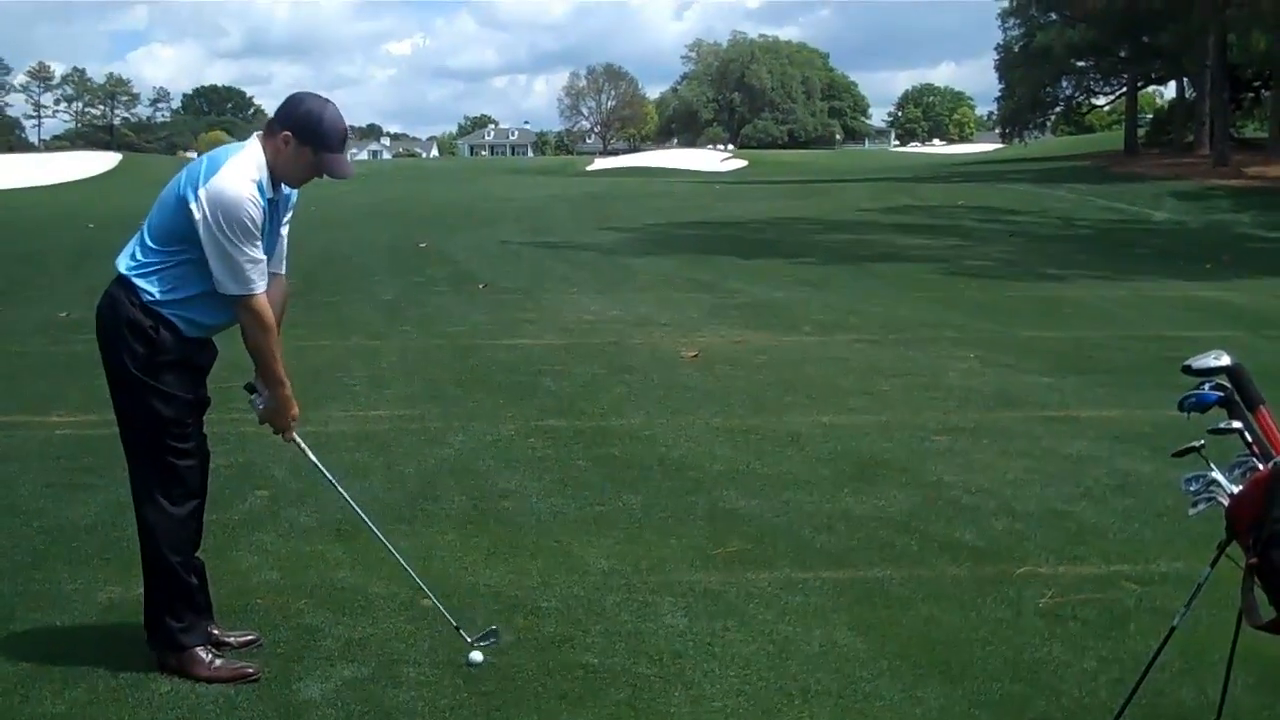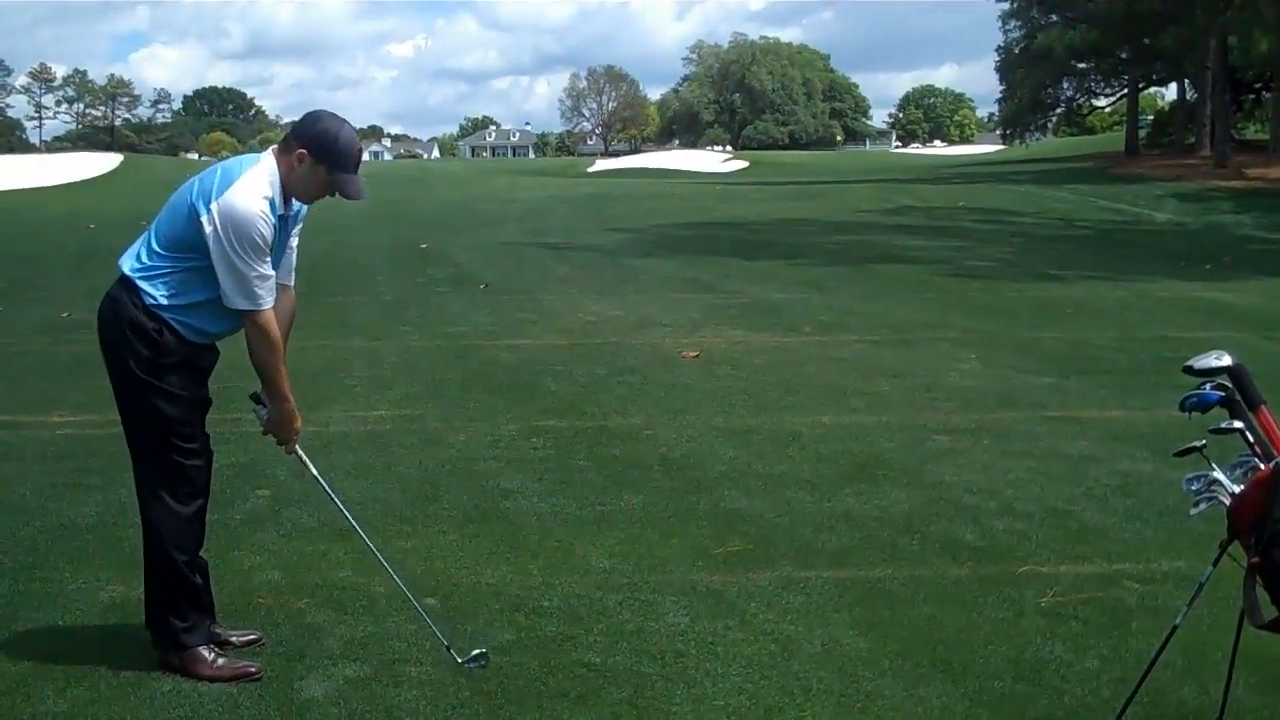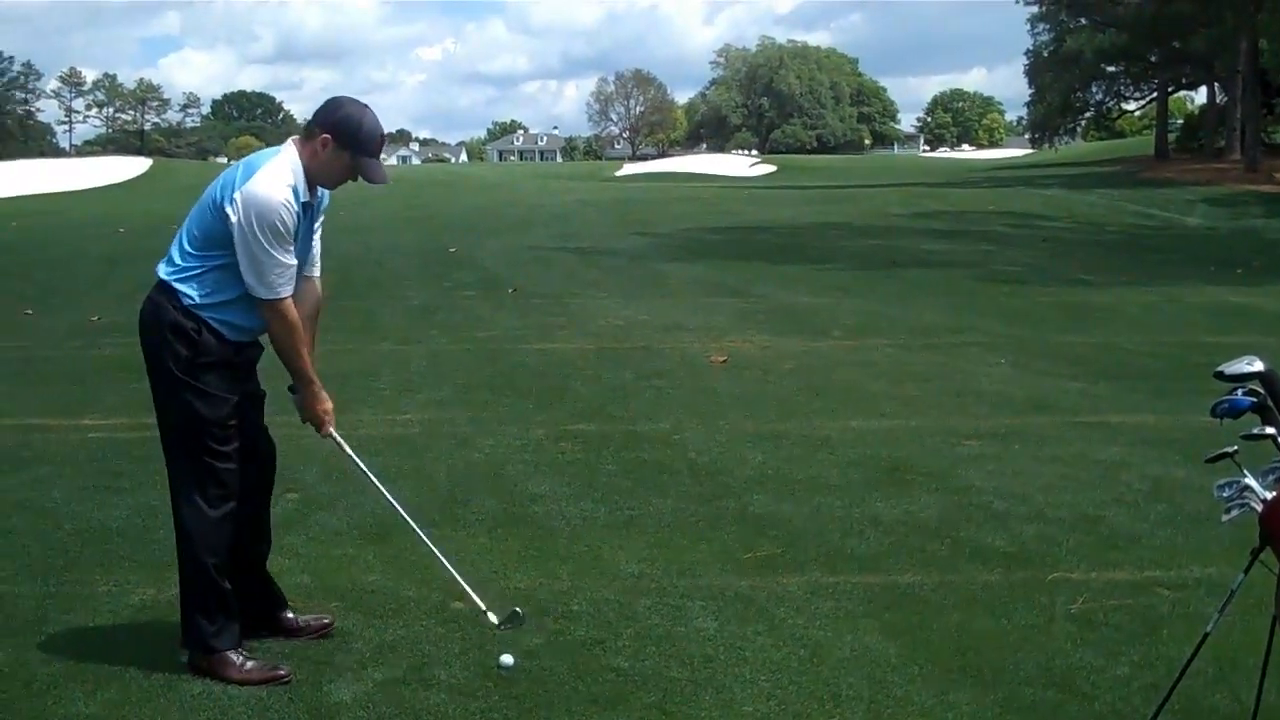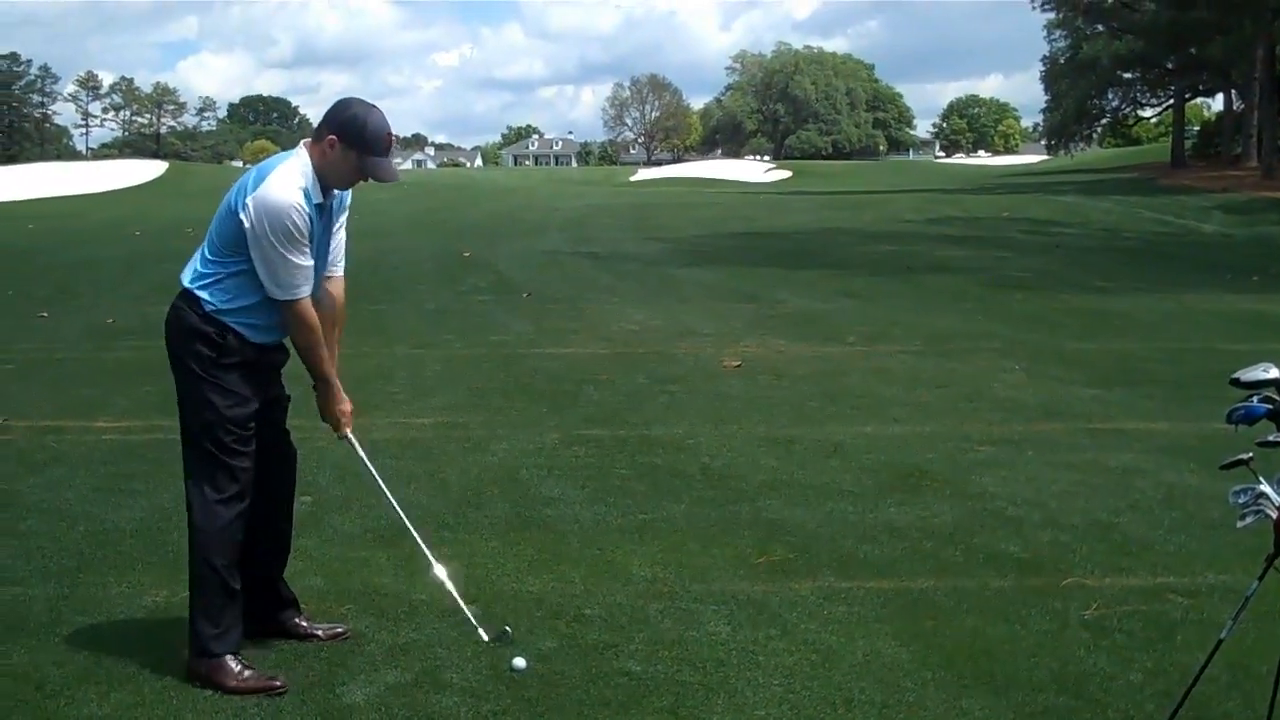
dt=0.5s
person 1, frame 1
left shoulder: (277, 186)
right shoulder: (232, 189)
left elbow: (272, 282)
right elbow: (250, 305)
left wrist: (268, 381)
right wrist: (280, 390)
left hip: (180, 330)
right hip: (142, 328)
left knee: (187, 475)
right knee: (169, 480)
left ankle: (191, 619)
right ankle: (178, 639)
person 1, frame 2
left shoulder: (286, 198)
right shoulder: (245, 204)
left elbow: (281, 294)
right elbow: (257, 319)
left wrist: (275, 394)
right wrist: (283, 405)
left hip: (178, 331)
right hip: (144, 329)
left knee: (190, 475)
right knee: (175, 479)
left ankle: (190, 616)
right ankle: (181, 638)
person 1, frame 3
left shoulder: (310, 189)
right shoulder: (267, 192)
left elbow: (306, 285)
right elbow: (276, 306)
left wrist: (308, 377)
right wrist: (310, 388)
left hip: (224, 334)
right hip: (185, 333)
left knee: (254, 466)
right knee: (210, 482)
left ankle: (257, 606)
right ankle: (212, 642)
person 1, frame 4
left shoulder: (332, 193)
right shoulder: (279, 197)
left elbow: (330, 284)
right elbow: (297, 308)
left wrist: (332, 376)
right wrist: (329, 388)
left hip: (254, 341)
right hip: (210, 338)
left knee: (274, 474)
right knee: (226, 483)
left ankle: (268, 608)
right ankle: (211, 648)
